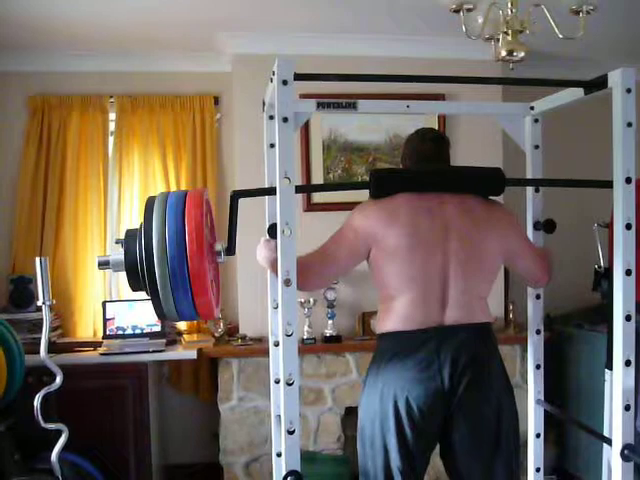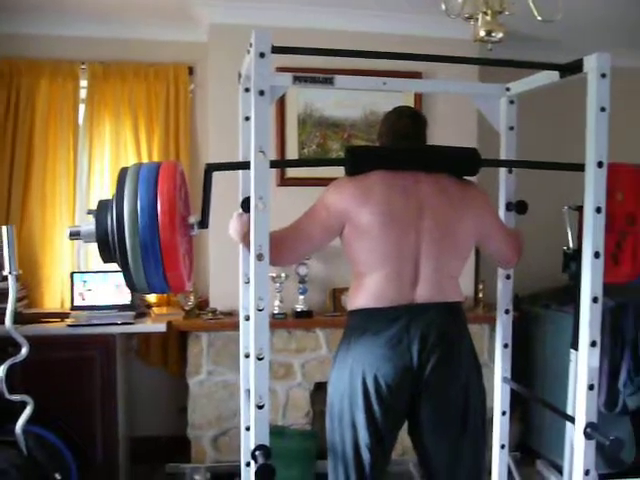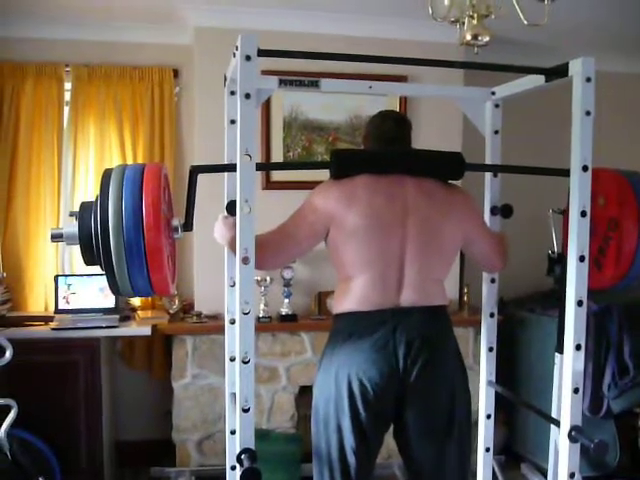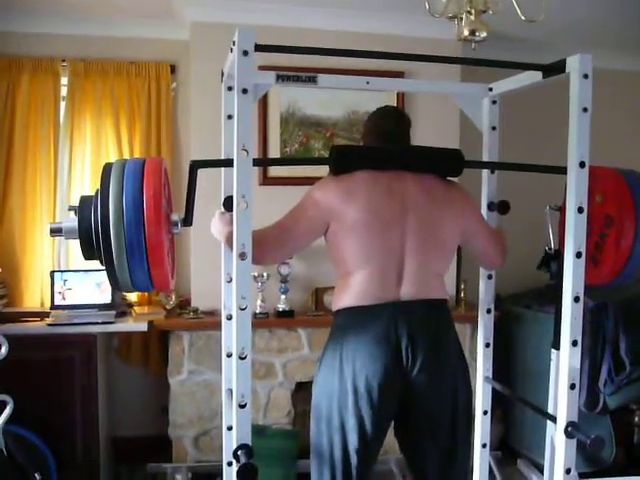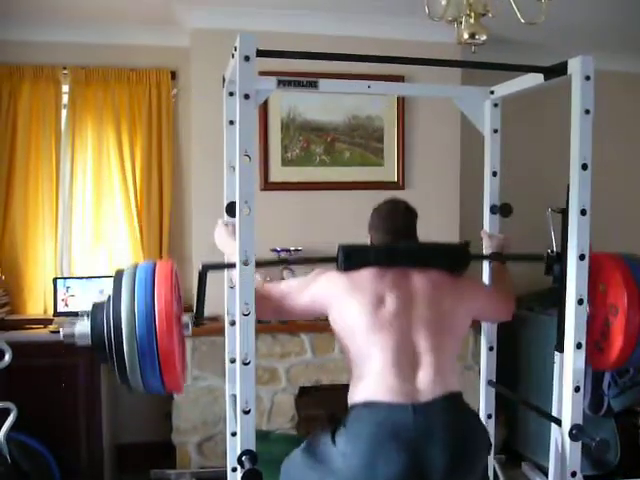
dt=1s
person 1, frame 1
left shoulder: (377, 215)
right shoulder: (493, 215)
left elbow: (308, 275)
right elbow: (540, 275)
left wrist: (271, 258)
right wrist: (544, 246)
left hip: (404, 360)
right hip: (477, 357)
person 1, frame 2
left shoulder: (351, 191)
right shoulder: (468, 195)
left elbow: (281, 250)
right elbow: (510, 255)
left wrist: (243, 232)
right wrist: (515, 226)
left hip: (374, 338)
right hip: (447, 336)
person 1, frame 3
left shoulder: (337, 195)
right shoulder: (453, 198)
left elbow: (267, 254)
right elbow: (496, 260)
left wrist: (228, 236)
right wrist: (500, 227)
left hip: (360, 342)
right hip: (432, 341)
person 1, frame 4
left shoulder: (337, 191)
right shoulder: (451, 195)
left elbow: (265, 249)
right elbow: (495, 256)
left wrist: (225, 231)
right wrist: (497, 227)
left hip: (361, 338)
right hip: (434, 335)
person 1, frame 5
left shoulder: (340, 284)
right shoulder: (457, 287)
left elbow: (262, 301)
right elbow: (505, 308)
left wrist: (231, 248)
right wrist: (497, 256)
left hip: (375, 437)
right hip: (451, 432)
